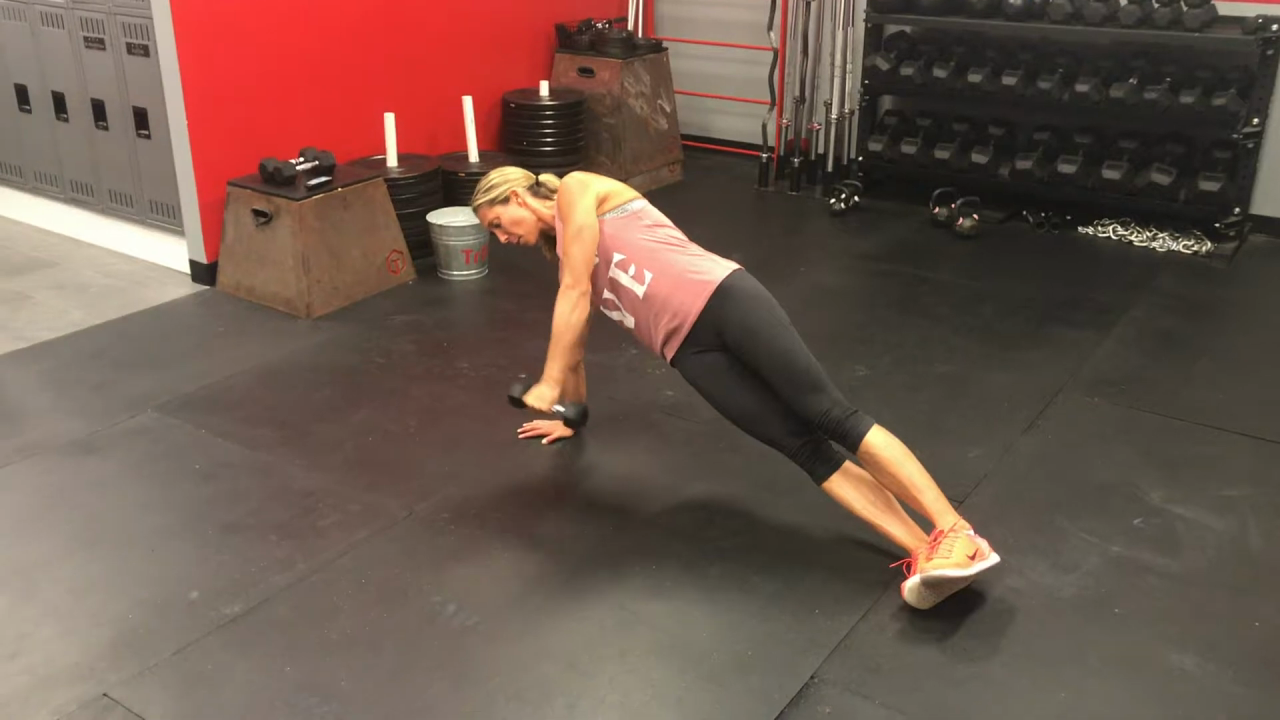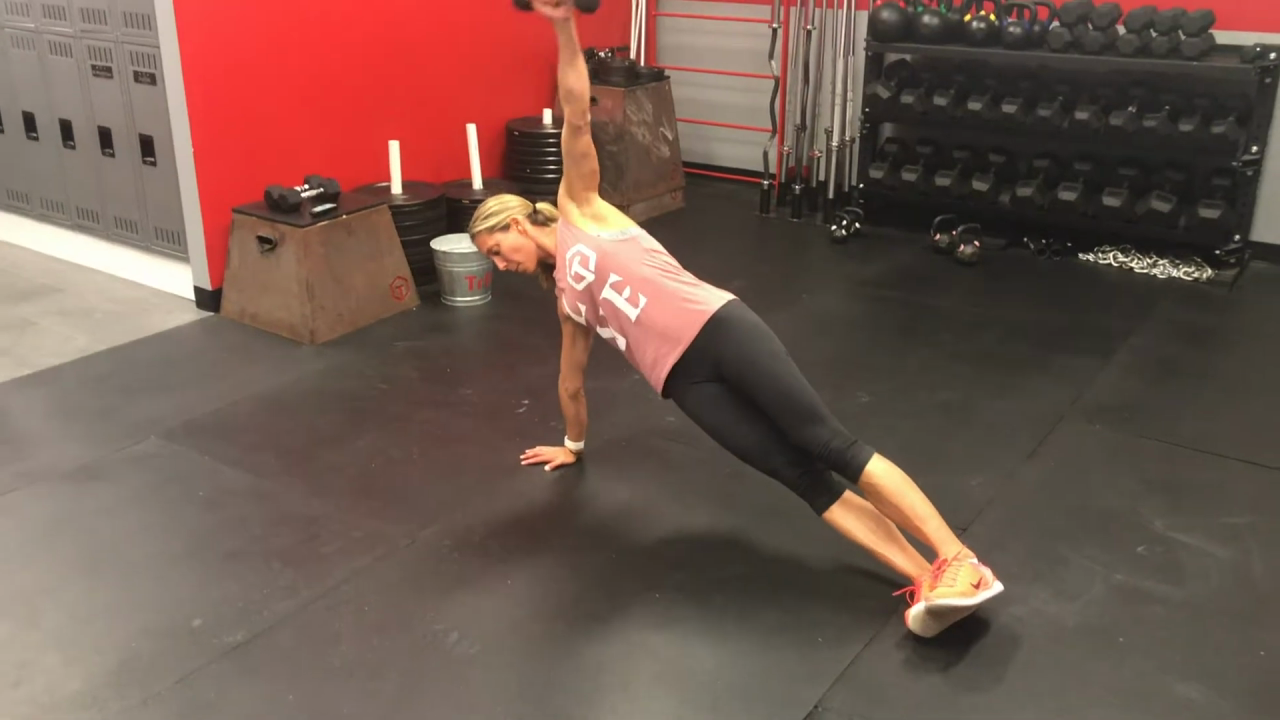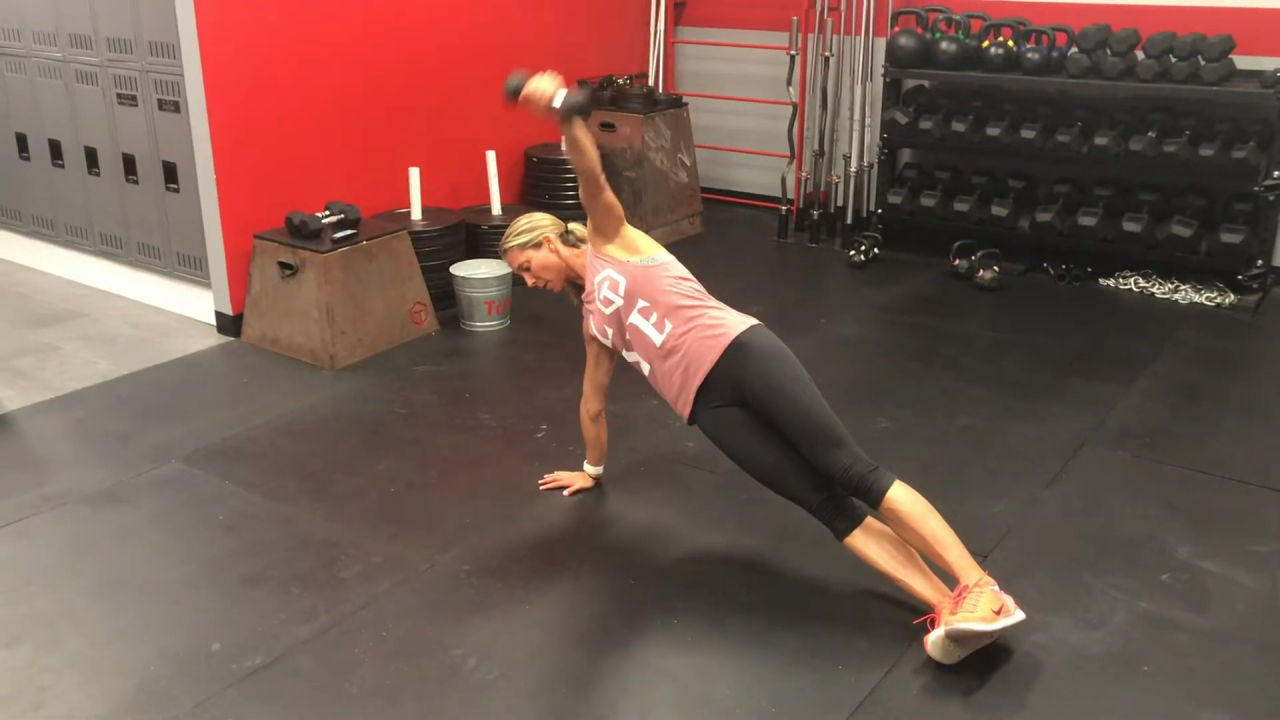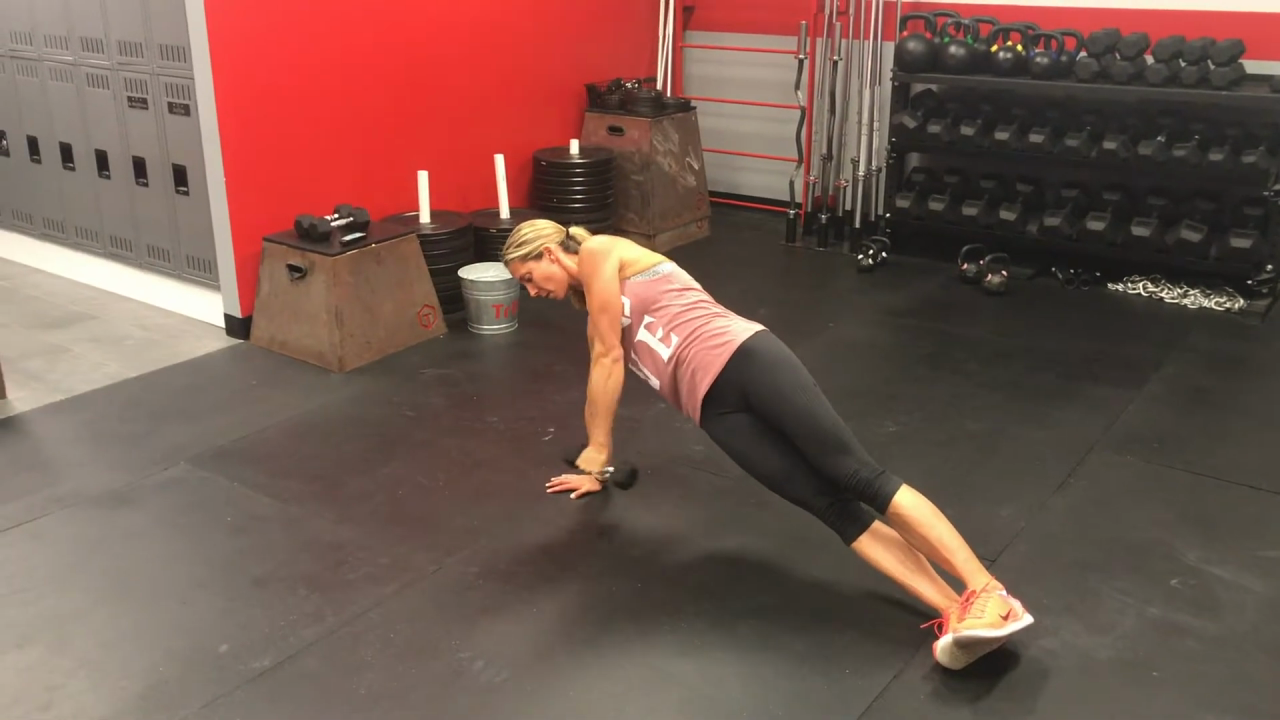
dt=1s
person 1, frame 1
left shoulder: (578, 190)
right shoulder: (564, 258)
left elbow: (576, 292)
right elbow: (573, 346)
left wrist: (547, 385)
left hip: (722, 297)
right hip: (689, 347)
left knee: (831, 415)
right knee: (805, 448)
left ankle: (956, 533)
right ankle: (922, 551)
person 1, frame 2
left shoulder: (577, 210)
right shoulder: (565, 294)
left elbow: (577, 118)
right elbow: (572, 379)
right wrist: (573, 445)
left hip: (718, 326)
right hip: (687, 378)
left knee: (833, 446)
right knee: (804, 477)
left ankle: (958, 562)
right ankle: (926, 580)
person 1, frame 3
left shoulder: (609, 240)
right shoulder: (593, 320)
left elbow: (590, 176)
right elbow: (593, 402)
left wrist: (559, 108)
right wrist: (591, 468)
left hip: (741, 349)
right hip: (710, 400)
left knee: (854, 470)
right knee: (828, 504)
left ankle: (981, 588)
right ankle: (949, 607)
person 1, frame 4
left shoulder: (600, 252)
right shoulder: (593, 317)
left elbow: (609, 358)
right elbow: (598, 396)
left wrist: (598, 447)
right wrist: (598, 469)
left hip: (746, 357)
right hip: (715, 405)
left knee: (859, 476)
right knee: (833, 506)
left ankle: (988, 594)
right ankle: (954, 612)
